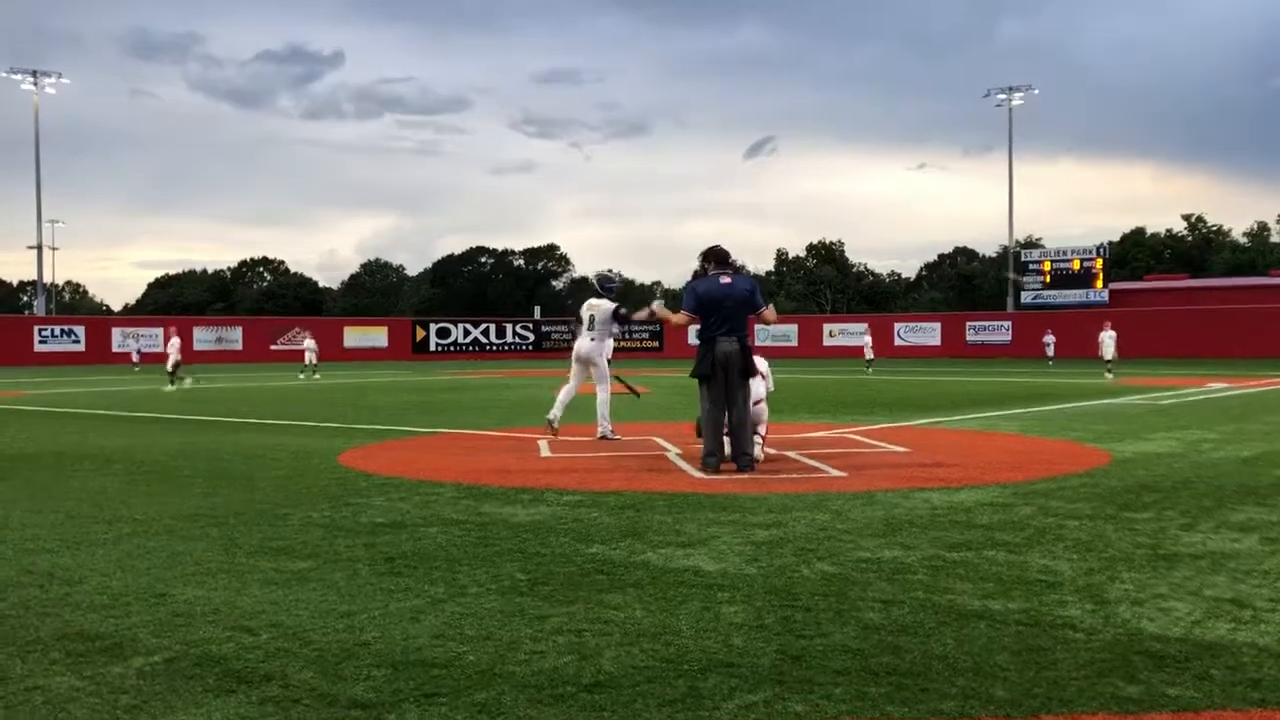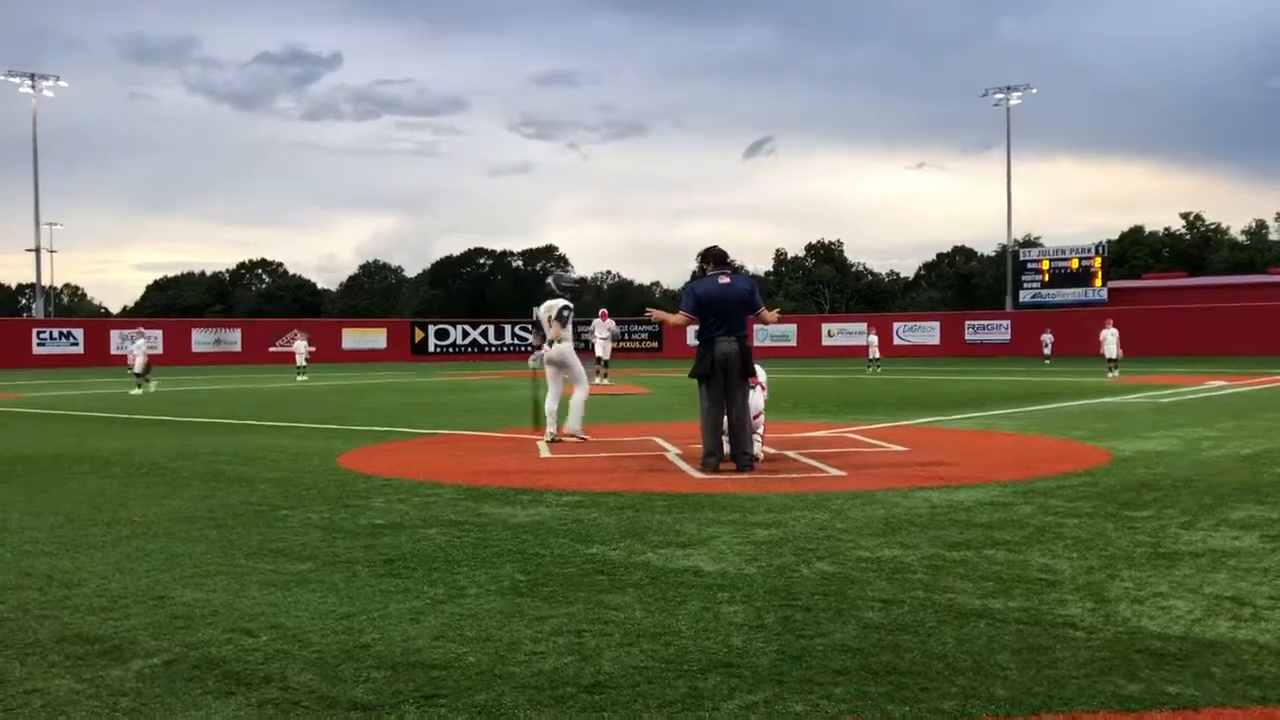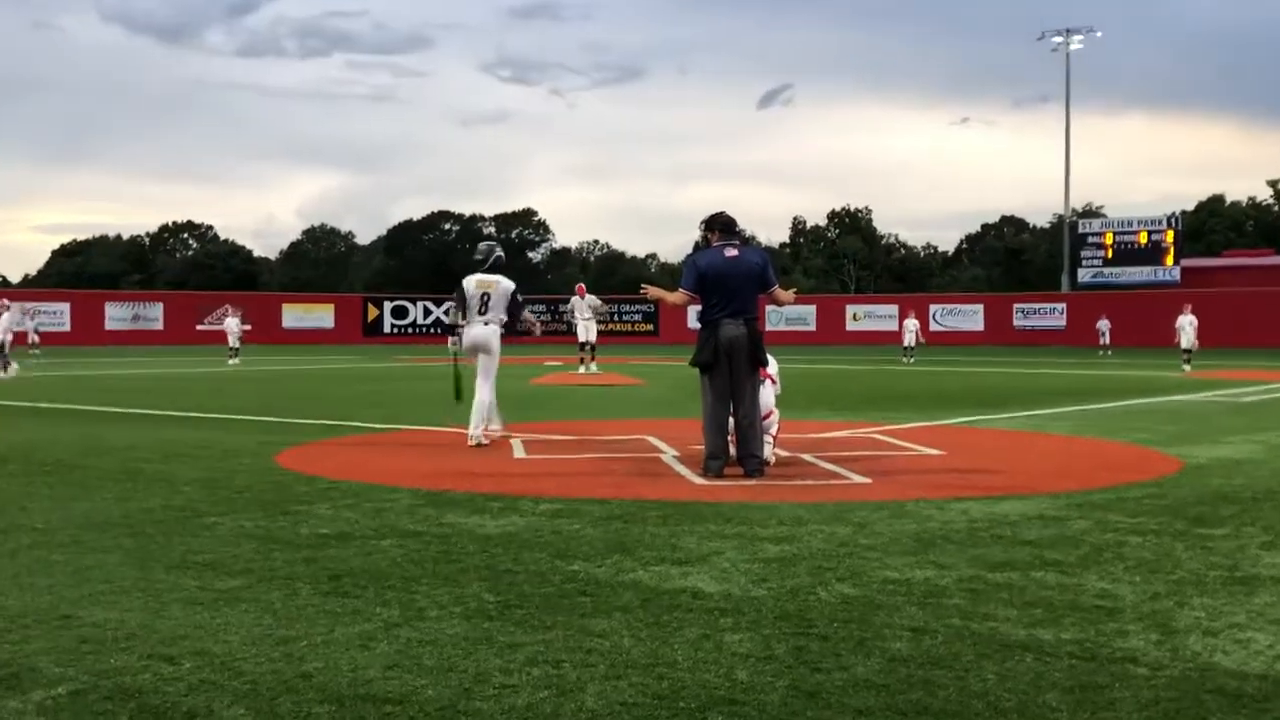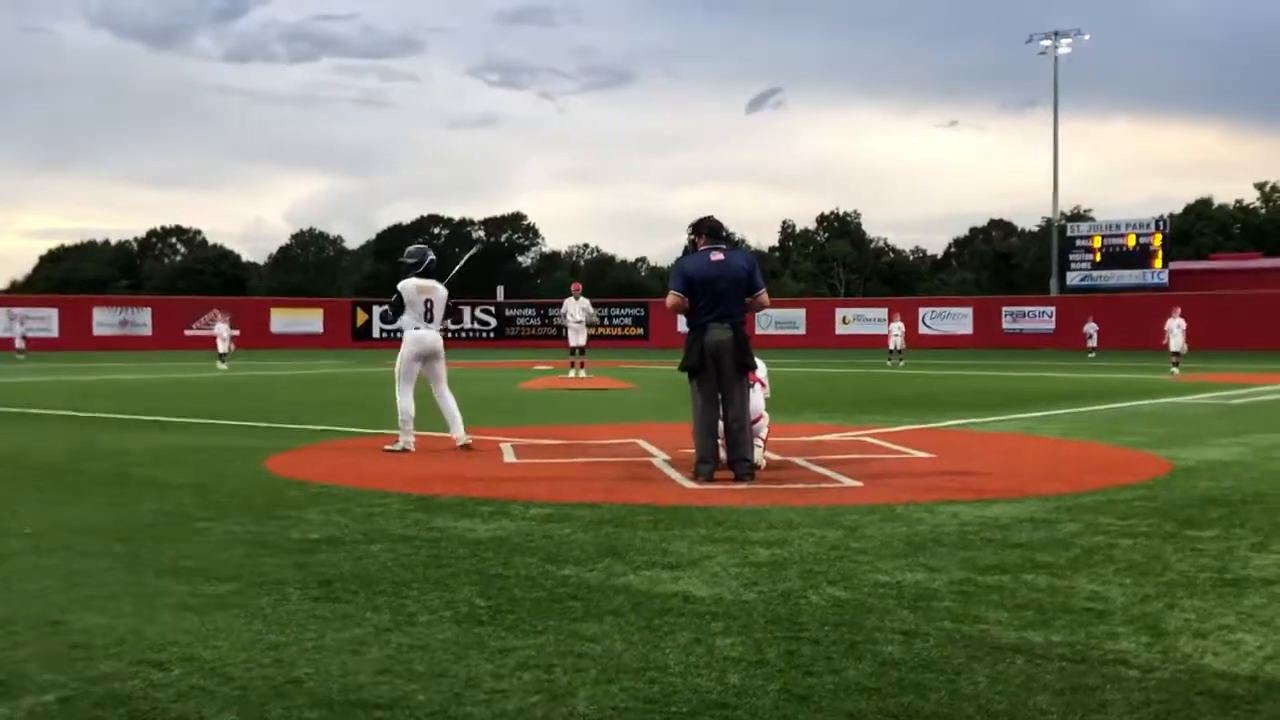
dt=0.5s
person 1, frame 1
left shoulder: (697, 286)
right shoulder: (748, 283)
left elbow: (683, 320)
right elbow: (766, 318)
left wrist: (665, 314)
right wrist: (772, 314)
left hip: (711, 350)
right hip: (739, 349)
left knee: (712, 406)
right knee: (739, 406)
left ankle: (711, 459)
right ankle: (744, 459)
person 1, frame 2
left shoulder: (696, 287)
right shoulder: (747, 283)
left elbow: (682, 320)
right elbow: (764, 318)
left wrist: (662, 316)
right wrist: (773, 317)
left hip: (711, 351)
right hip: (738, 349)
left knee: (711, 407)
right knee: (739, 406)
left ankle: (711, 460)
right ankle: (744, 460)
person 1, frame 3
left shoulder: (699, 259)
right shoulder: (758, 256)
left elbow: (682, 299)
right elbow: (778, 298)
left wrist: (659, 294)
right wrist: (789, 297)
left hip: (715, 336)
right hip: (746, 334)
left knee: (715, 402)
right knee: (747, 401)
left ankle: (715, 463)
right ankle: (753, 463)
person 1, frame 4
left shoulder: (687, 264)
right shoulder: (745, 259)
left elbow: (673, 302)
right elbow: (763, 301)
left wrist: (690, 311)
left hip: (702, 340)
right hip: (734, 338)
left knee: (704, 406)
right knee: (737, 405)
left ankle: (705, 468)
right ankle: (743, 467)
person 2, frame 1
left shoulder: (587, 304)
right shoulder: (611, 307)
left elbow: (580, 327)
right elbow: (631, 317)
right wrist: (650, 311)
left hip: (580, 344)
right hip: (595, 347)
left knee: (573, 384)
right knee: (603, 388)
left ankle: (554, 415)
right ankle: (604, 429)
person 2, frame 2
left shoulder: (542, 308)
right shoulder: (564, 305)
left elbow: (540, 333)
right elbow: (557, 327)
left wrist: (537, 352)
right wrist: (549, 346)
left hip: (549, 351)
right hip: (563, 349)
left knee: (553, 391)
right knee: (582, 386)
left ankle: (551, 431)
right ankle: (573, 426)
person 2, frame 3
left shoulder: (468, 281)
right shoulder: (507, 285)
left elbow: (457, 309)
right elbow: (521, 312)
left wrist: (454, 334)
right wrist: (535, 324)
left hip: (469, 333)
right hip: (490, 334)
left knee: (485, 382)
right knee: (484, 384)
left ankle: (494, 424)
right ankle: (475, 434)
person 2, frame 4
left shoulder: (405, 286)
right shoulder: (442, 289)
left elbow: (391, 318)
left hip: (413, 339)
right hip: (435, 339)
left knee: (404, 390)
right knee: (443, 391)
left ankle: (406, 440)
right ankle: (460, 436)
